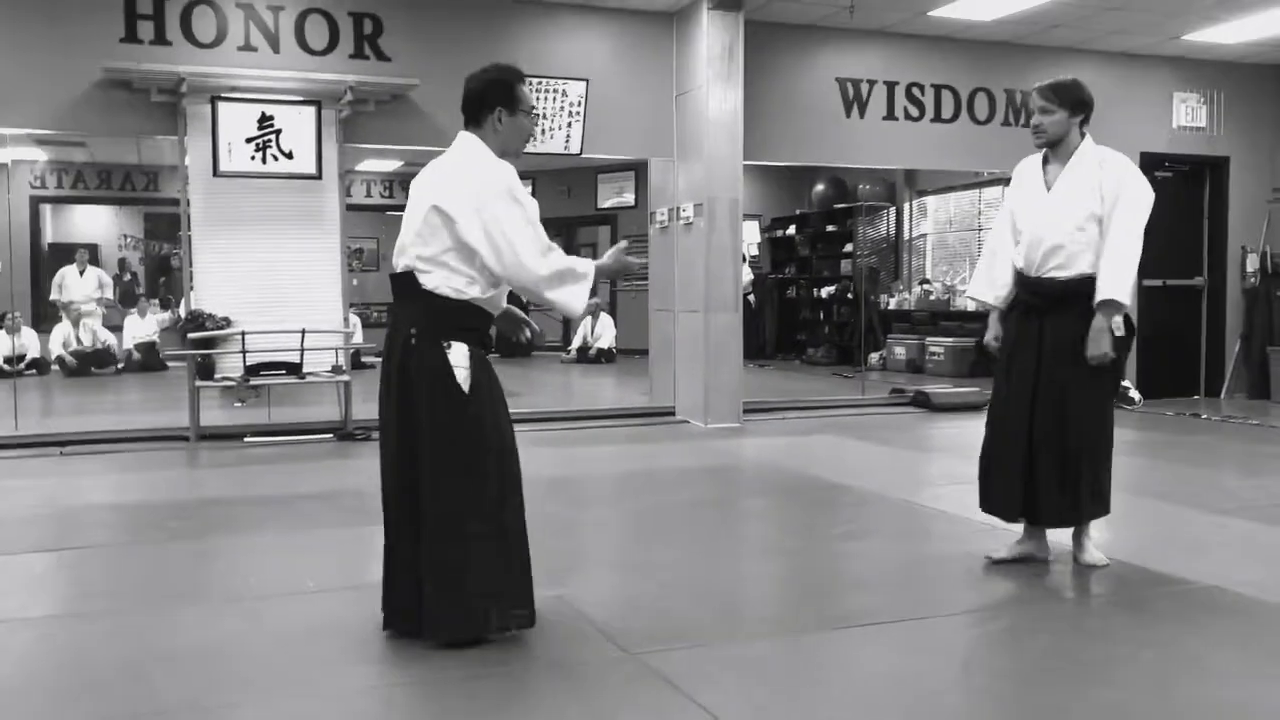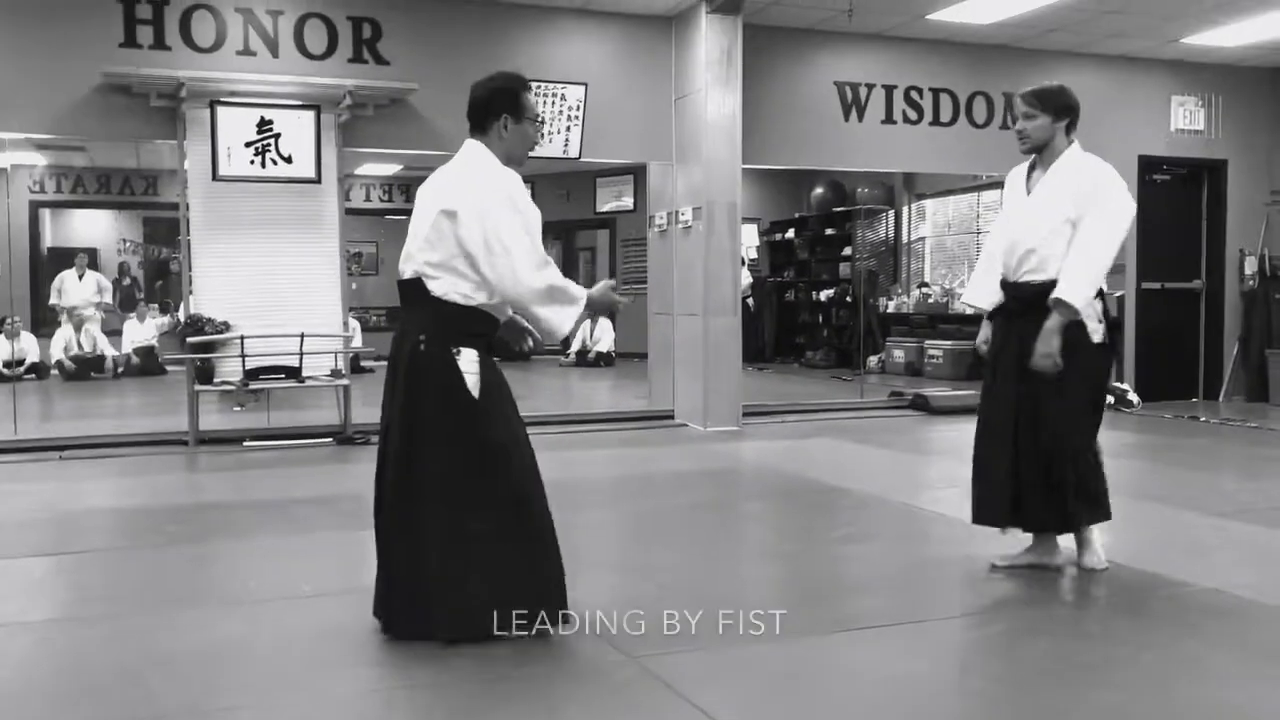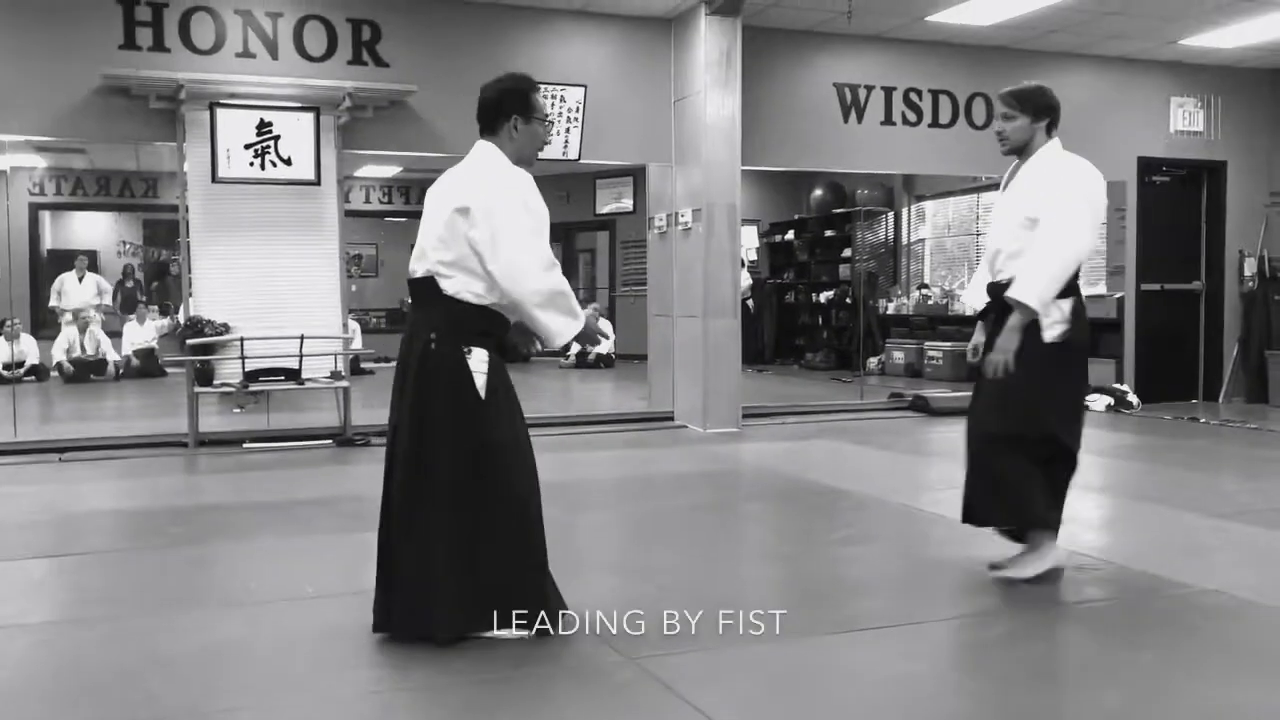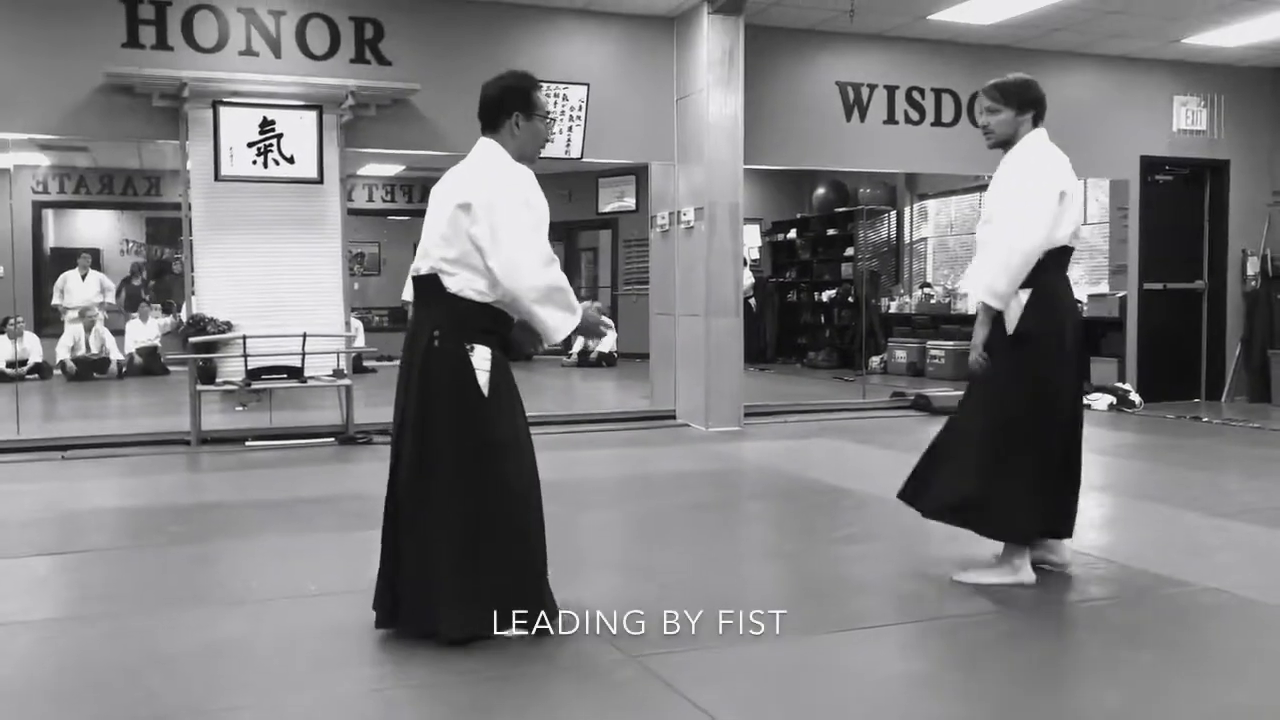
dt=0.2s
person 1, frame 1
left shoulder: (444, 170)
right shoulder: (483, 177)
right elbow: (527, 260)
left wrist: (493, 309)
right wrist: (599, 270)
left hip: (419, 333)
right hip: (443, 341)
left knee: (423, 472)
right knee: (474, 469)
left ankle: (418, 609)
right ankle: (466, 610)
person 1, frame 2
left shoulder: (451, 177)
right shoulder: (493, 183)
right elbow: (524, 274)
left wrist: (496, 316)
right wrist: (586, 300)
left hip: (423, 338)
right hip: (450, 346)
left knee: (425, 472)
right knee: (490, 472)
left ankle: (413, 604)
right ankle: (486, 608)
person 1, frame 3
left shoulder: (459, 178)
right shoulder: (506, 183)
right elbow: (527, 274)
left wrist: (504, 315)
right wrist: (574, 323)
left hip: (432, 336)
right hip: (459, 345)
left knee: (430, 474)
right knee: (490, 475)
left ankle: (412, 605)
right ankle: (490, 609)
person 1, frame 4
left shoulder: (464, 175)
right shoulder: (507, 179)
right elbow: (527, 271)
left wrist: (511, 318)
right wrist: (572, 318)
left hip: (436, 334)
right hip: (463, 342)
left knee: (433, 471)
right knee: (491, 474)
left ankle: (414, 600)
right ankle: (487, 607)
person 2, frame 1
left shoulder: (1117, 174)
right shoulder: (1025, 173)
left elbow: (1120, 252)
right elbow: (1004, 244)
left wrist: (1103, 321)
right wrist: (995, 314)
left hip: (1086, 310)
right hip: (1029, 310)
left knee: (1081, 423)
right knee: (1018, 421)
left ankle: (1081, 530)
right ankle: (1034, 533)
person 2, frame 2
left shoulder: (1095, 178)
right shoulder: (1017, 178)
left elbow: (1089, 258)
left wrist: (1055, 324)
right wrist: (988, 318)
left hip: (1067, 318)
right hip: (1016, 316)
left knee: (1065, 431)
right knee: (1008, 431)
left ankle: (1085, 532)
right ankle: (1044, 541)
person 2, frame 3
left shoulder: (1069, 173)
right shoulder: (1016, 177)
left elbow: (1054, 256)
left wrist: (1014, 326)
right wrist: (985, 323)
left hip: (1041, 319)
right hip: (1008, 313)
left knee: (1006, 429)
right knee: (999, 429)
left ankle: (1041, 541)
right ankle: (1039, 538)
person 2, frame 4
left shoulder: (1034, 162)
right shoulder: (1030, 163)
left elbow: (1015, 246)
left wrist: (985, 318)
right wrist: (992, 315)
left hip: (1029, 309)
right hip: (1041, 309)
left knee: (1004, 429)
right knee: (1039, 428)
left ankle: (1016, 558)
right ankle: (1048, 539)
